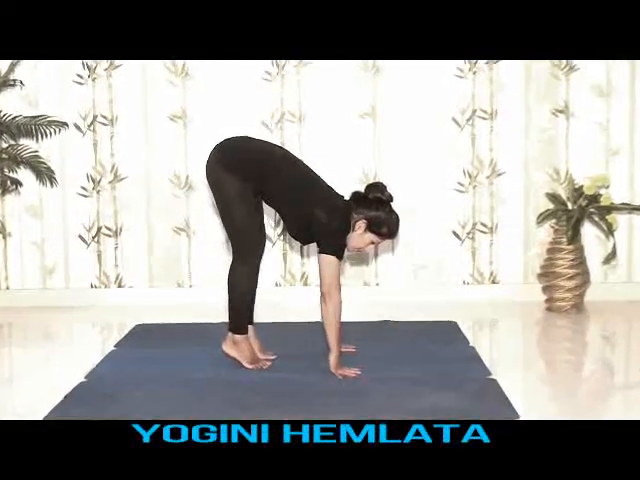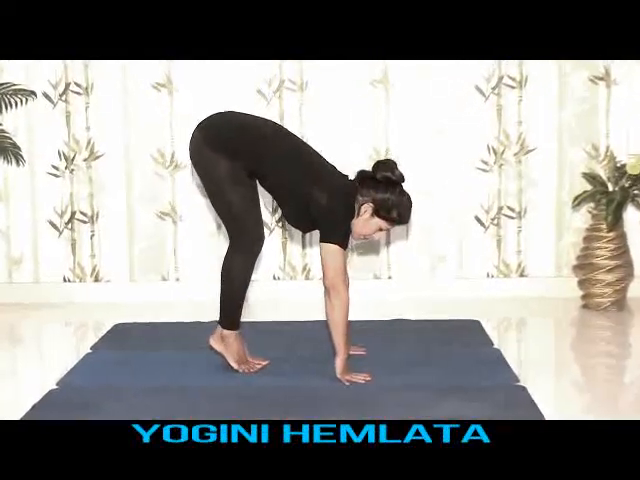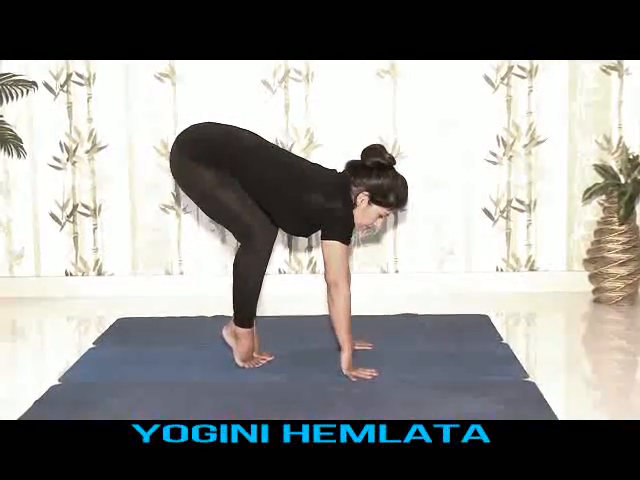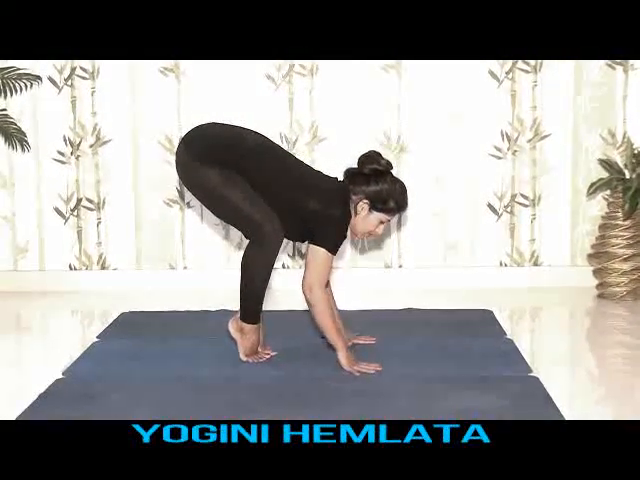
dt=1s
person 1, frame 1
left shoulder: (339, 219)
right shoulder: (334, 224)
left elbow: (329, 292)
right elbow: (330, 294)
left wrist: (335, 345)
left hip: (244, 166)
right hip: (230, 165)
left knee: (254, 249)
right knee: (248, 253)
left ankle: (247, 334)
right ankle: (236, 338)
person 1, frame 2
left shoulder: (344, 200)
right shoulder: (336, 208)
left elbow: (336, 284)
right elbow: (336, 288)
left wrist: (342, 346)
right wrist: (341, 360)
left hip: (233, 143)
right hip: (216, 144)
left knee: (250, 238)
right knee: (248, 239)
left ankle: (228, 330)
right ankle: (226, 334)
person 1, frame 3
left shoulder: (338, 193)
right shoulder: (337, 207)
left elbow: (338, 280)
right elbow: (337, 284)
left wrist: (346, 340)
right wrist: (347, 355)
left hip: (216, 151)
right hip: (196, 157)
left knee: (265, 233)
right knee: (258, 237)
left ankle: (243, 325)
right ankle: (240, 331)
person 1, frame 4
left shoulder: (333, 201)
right shoulder: (334, 214)
left elbow: (318, 277)
right elbow: (313, 287)
left wrist: (340, 333)
right wrist: (343, 351)
left hip: (223, 153)
right hip: (201, 157)
left knee: (268, 233)
right knee: (267, 233)
left ankle: (249, 319)
right ankle: (246, 325)
